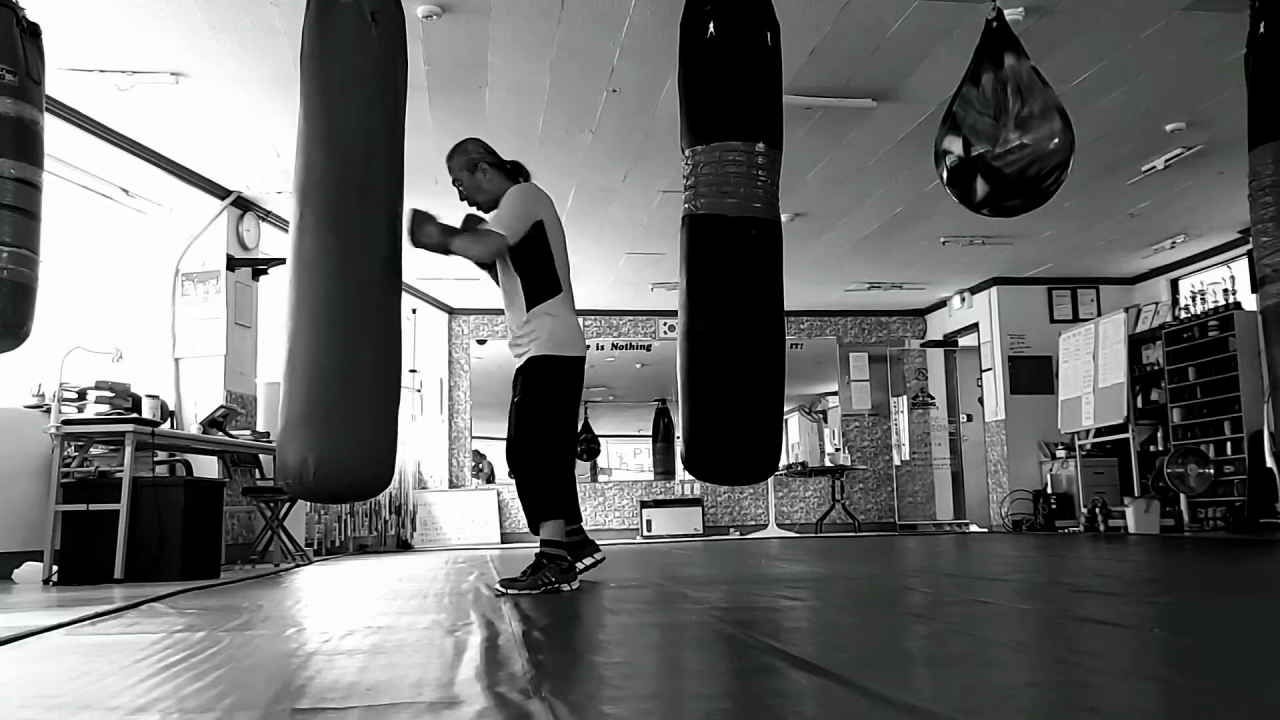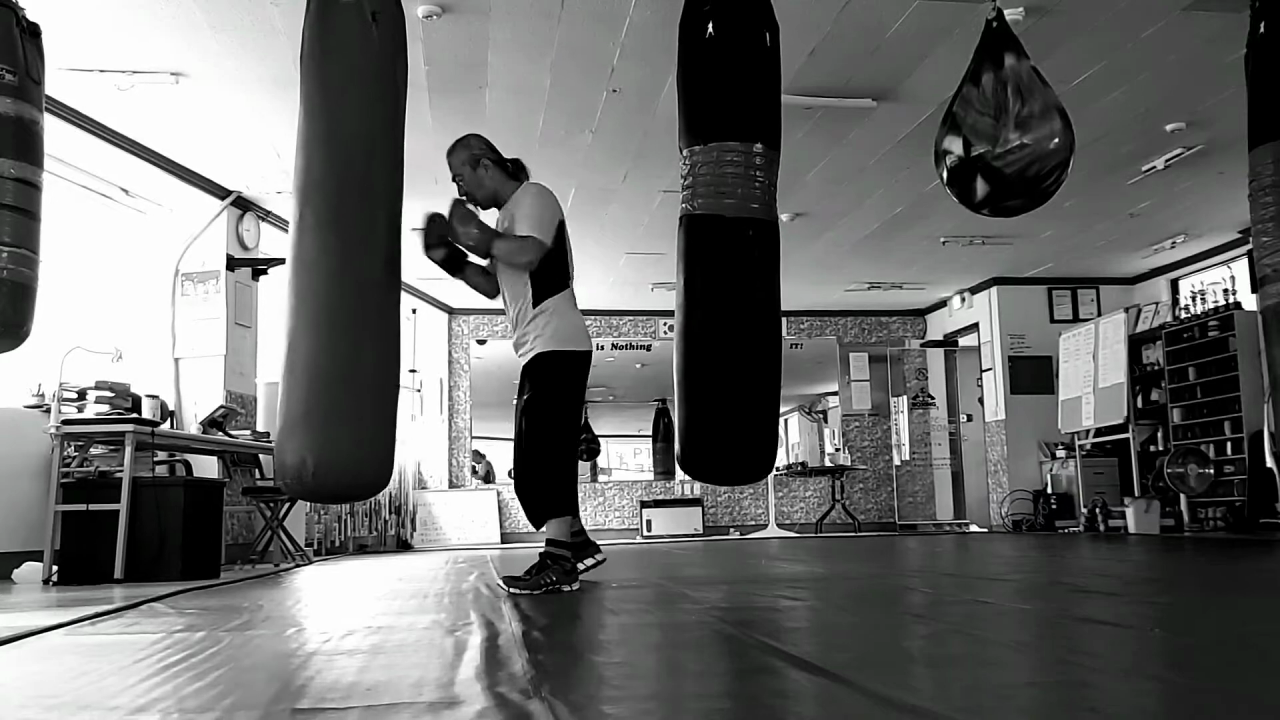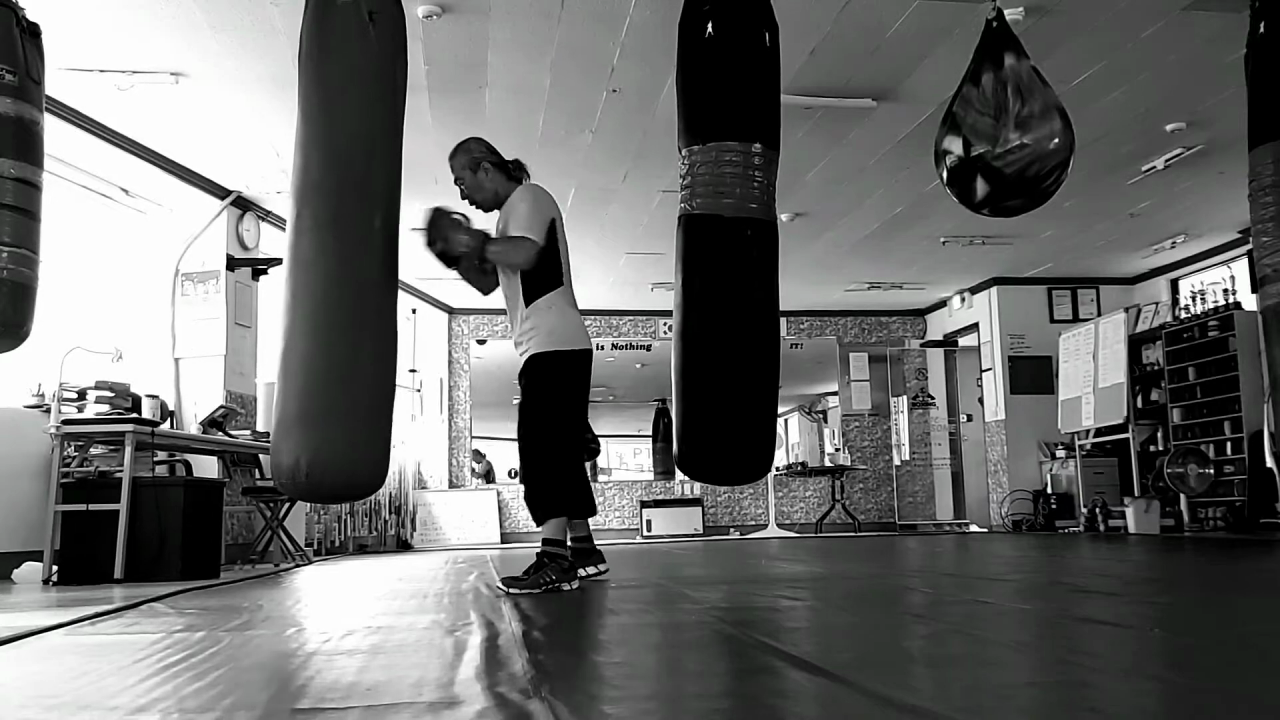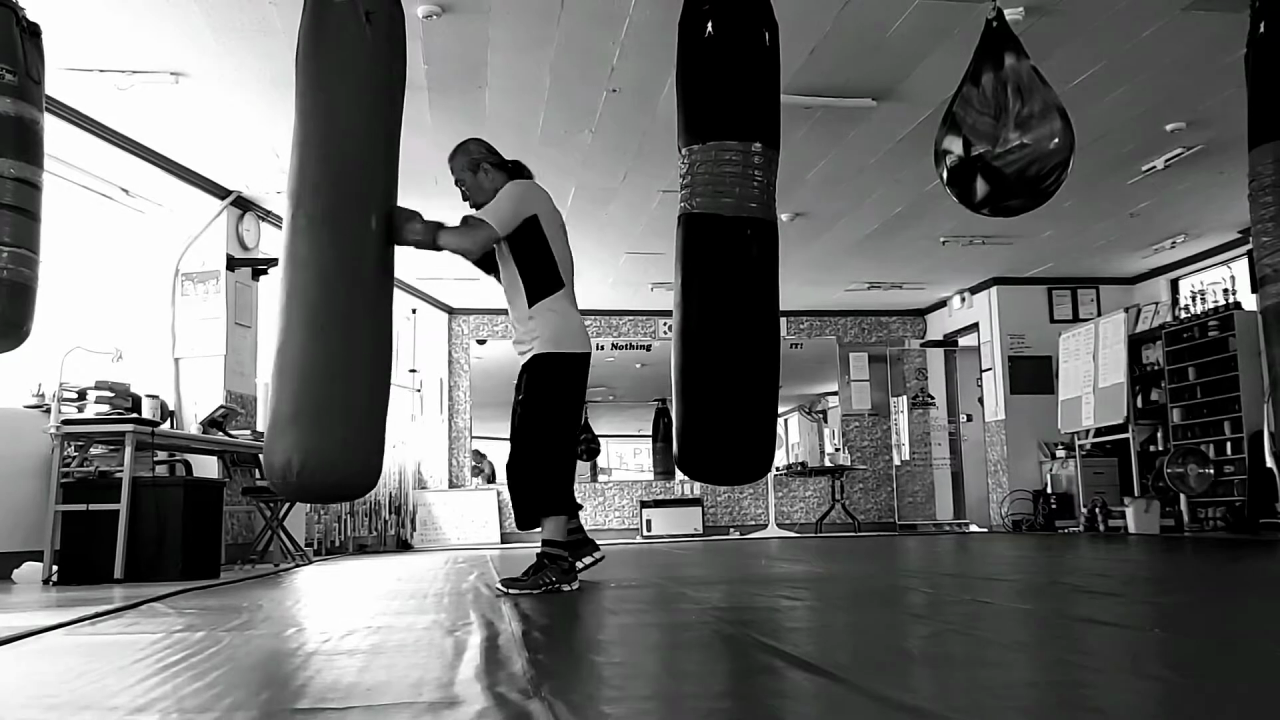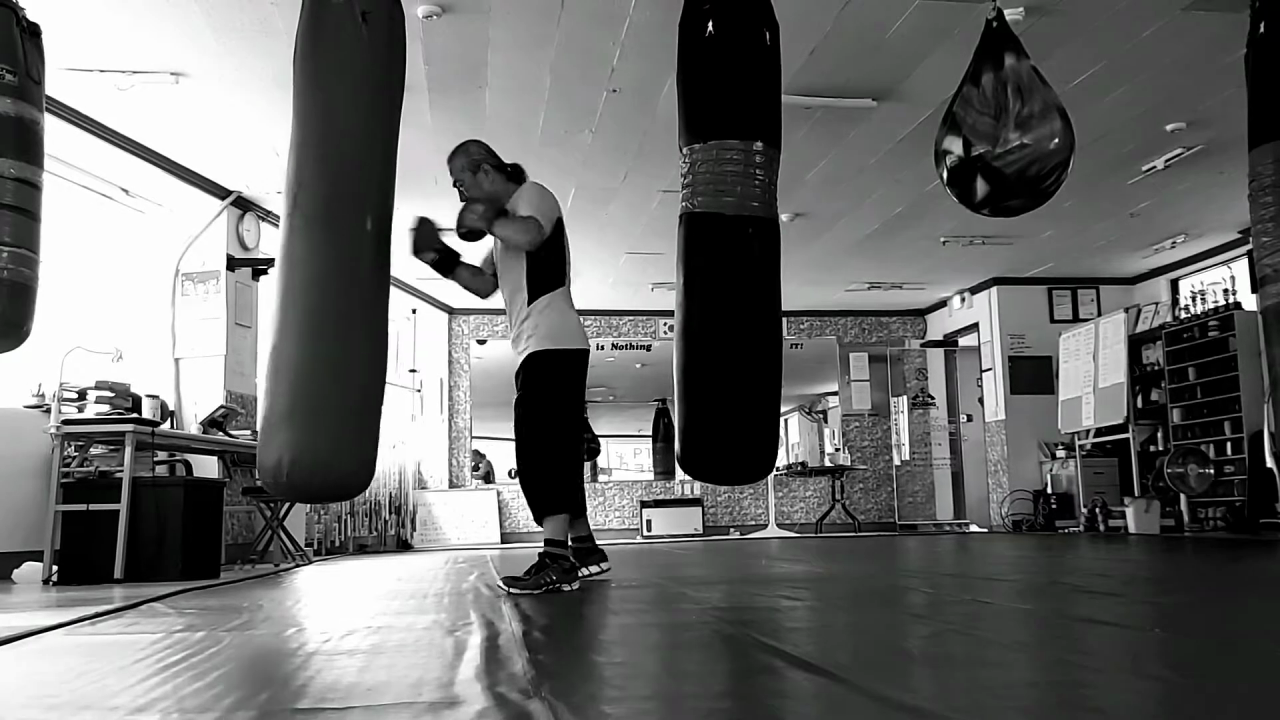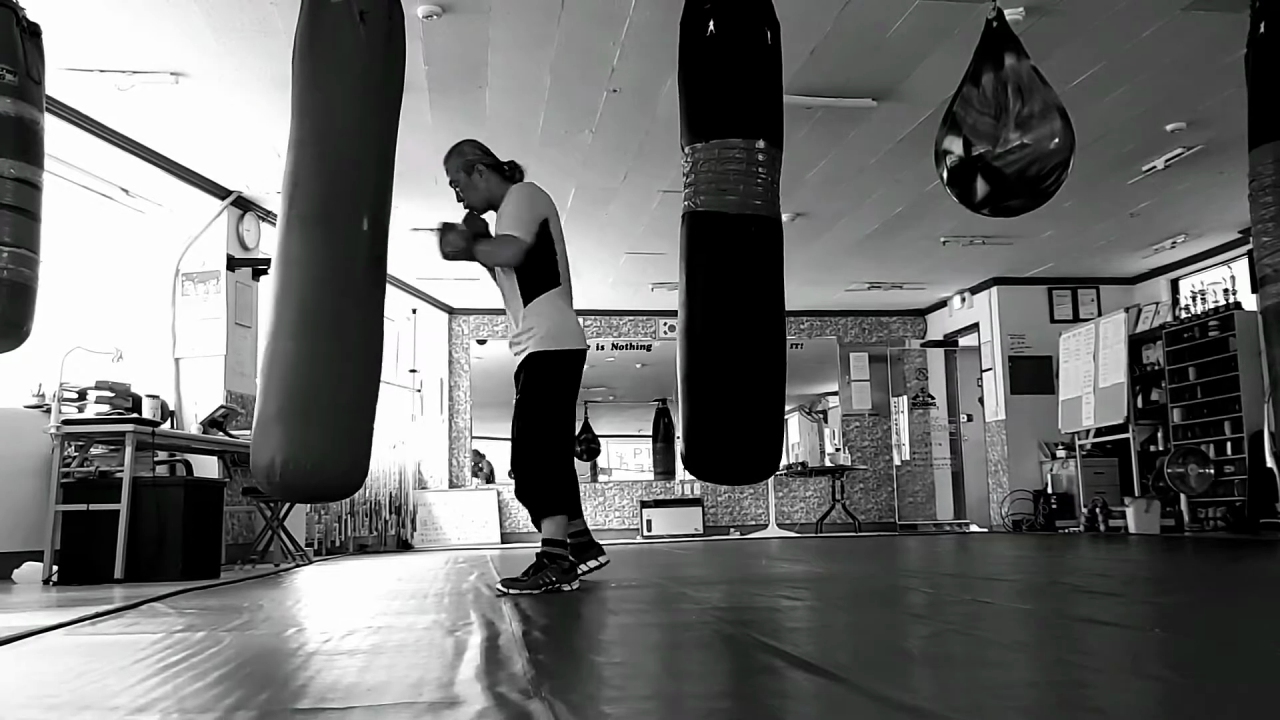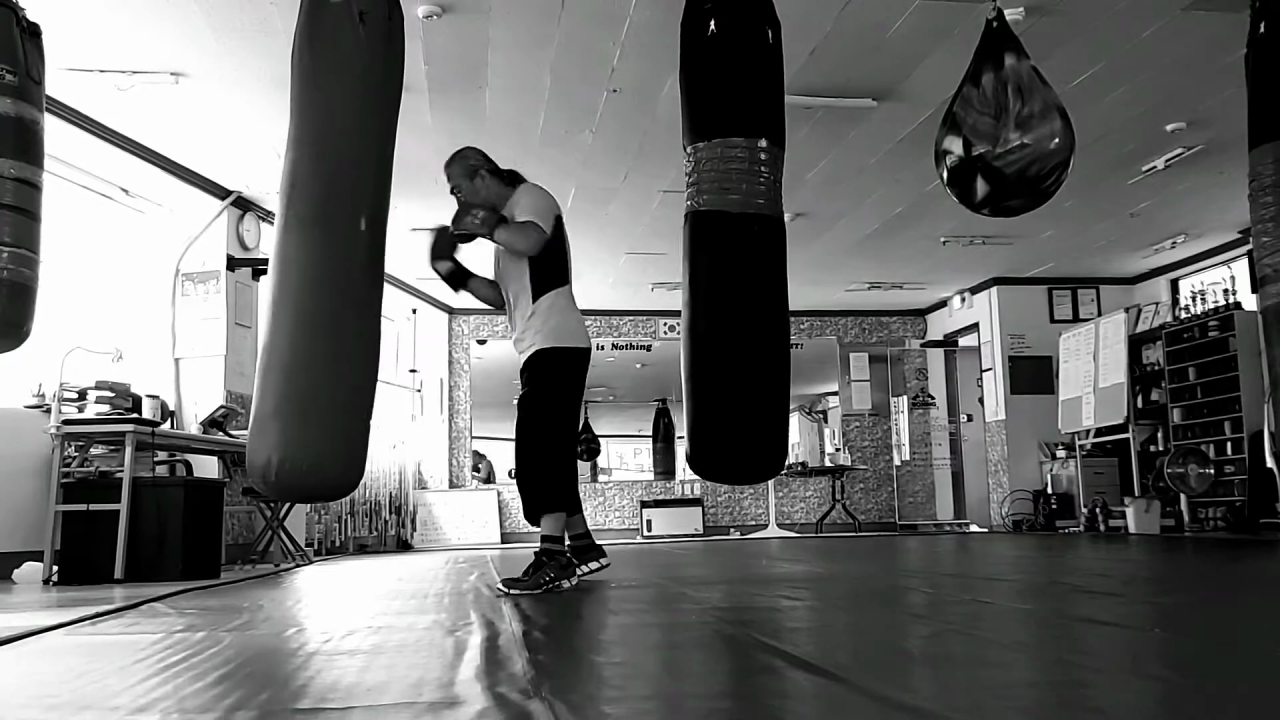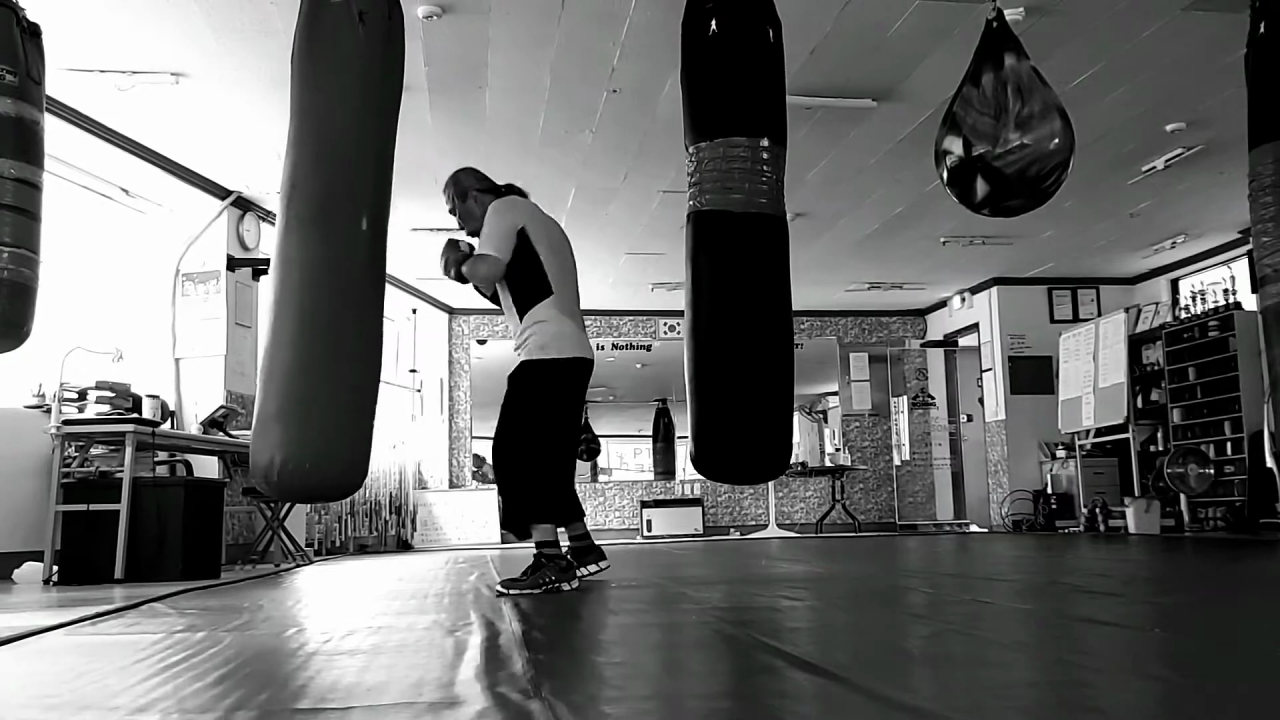
dt=0.2s
person 1, frame 1
left shoulder: (525, 197)
right shoulder: (512, 212)
left elbow: (481, 246)
right elbow: (511, 272)
left wrist: (438, 235)
right wrist: (482, 248)
left hip: (551, 349)
right hip: (542, 352)
left knee: (537, 451)
right knee: (544, 451)
left ankle: (554, 561)
right ankle: (575, 544)
person 1, frame 2
left shoulder: (531, 196)
right shoulder: (512, 211)
left elbow: (529, 254)
right elbow: (491, 287)
left wrist: (477, 238)
right wrist: (448, 255)
left hip: (556, 347)
right hip: (538, 352)
left knee: (546, 451)
right knee: (534, 455)
left ankle: (558, 560)
right ankle: (576, 545)
person 1, frame 3
left shoulder: (527, 197)
right shoulder: (513, 214)
left elbow: (522, 256)
right elbow: (488, 279)
left wrist: (473, 241)
right wrist: (462, 251)
left hip: (555, 347)
right hip: (548, 350)
left knee: (547, 449)
right knee: (550, 450)
left ankle: (556, 559)
right ankle: (582, 550)
person 1, frame 4
left shoulder: (520, 193)
right shoulder: (523, 203)
left elbow: (472, 237)
right elbow: (521, 275)
left wrist: (415, 228)
right wrist: (480, 254)
left hip: (553, 348)
right hip: (549, 350)
left knee: (538, 451)
right knee: (546, 452)
left ankle: (554, 560)
right ankle: (575, 544)
person 1, frame 5
left shoulder: (532, 194)
right shoulder: (511, 213)
left elbow: (531, 236)
right elbow: (483, 285)
left wrist: (488, 223)
right wrist: (442, 259)
left hip: (554, 346)
right hip: (540, 350)
left knee: (544, 449)
right knee: (549, 451)
left ankle: (557, 560)
right ankle: (581, 549)
person 1, frame 6
left shoulder: (522, 195)
right shoulder: (513, 213)
left elbow: (510, 252)
right elbow: (511, 270)
left wrist: (464, 245)
right wrist: (470, 243)
left hip: (551, 347)
right hip: (538, 352)
left knee: (538, 450)
right knee: (546, 453)
left ankle: (555, 560)
right ankle: (580, 545)
person 1, frame 7
left shoulder: (529, 197)
right shoulder: (512, 211)
left elbow: (529, 244)
right elbow: (502, 298)
left wrist: (484, 224)
right wrist: (455, 276)
left hip: (553, 345)
right hip: (556, 348)
left knee: (539, 447)
right knee: (551, 450)
left ankle: (553, 557)
right ankle: (582, 547)
person 1, frame 8
left shoulder: (504, 210)
right shoulder: (543, 226)
left elbow: (489, 271)
left wrist: (463, 260)
right wrist: (473, 267)
left hip: (548, 356)
right hip: (567, 356)
left knee: (519, 456)
right knee: (549, 459)
left ankle: (552, 561)
right ankle: (583, 549)
